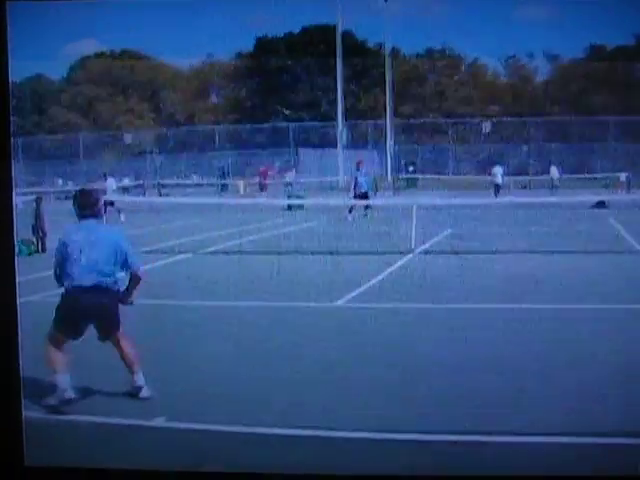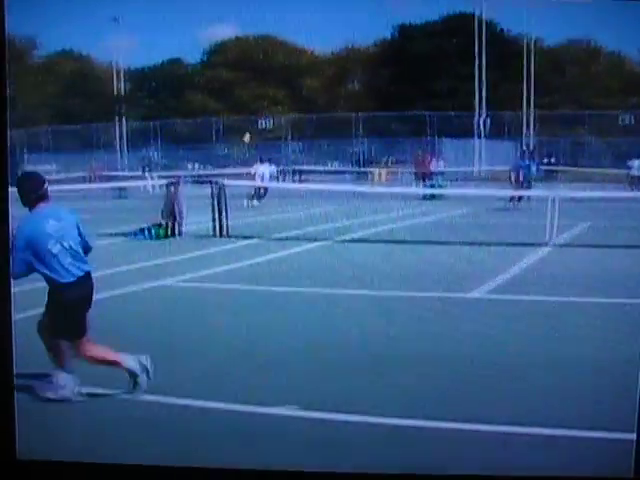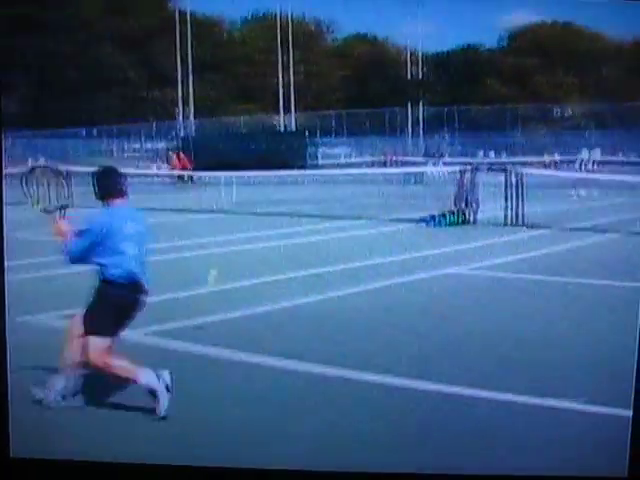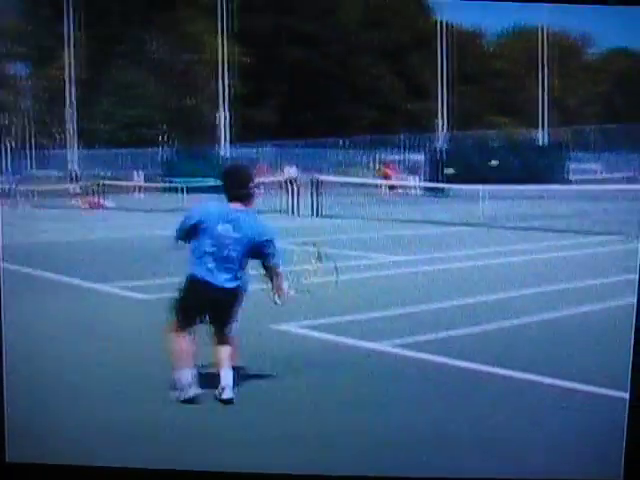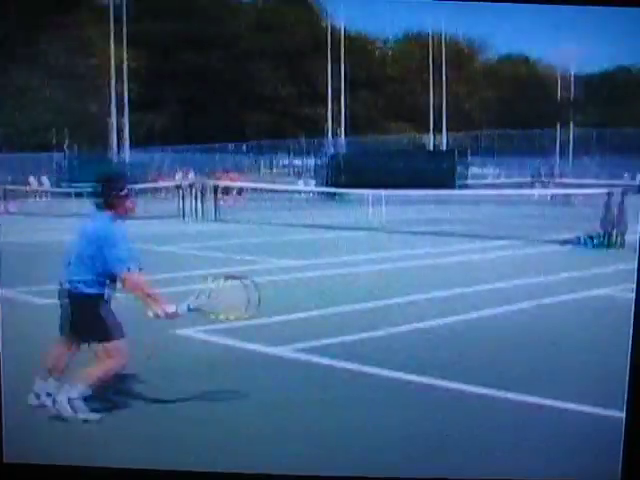
dt=0.5s
person 1, frame 1
left shoulder: (67, 237)
right shoulder: (114, 234)
left elbow: (59, 277)
right elbow: (136, 274)
right wrist: (126, 294)
left hip: (76, 298)
right hip: (108, 297)
left knee: (54, 344)
right knee: (117, 339)
left ankle: (64, 388)
right ankle: (140, 384)
person 1, frame 2
left shoulder: (24, 229)
right shoulder: (66, 214)
left elbow: (16, 271)
right elbow: (86, 247)
left hip: (66, 292)
right hip: (84, 283)
left knee: (83, 348)
right knee: (46, 329)
left ankle: (134, 363)
right ankle: (64, 383)
person 1, frame 3
left shoulder: (103, 219)
right shoulder: (137, 217)
left elbow: (73, 251)
left wrist: (64, 231)
right wrist: (74, 234)
left hip: (115, 290)
right hip: (133, 290)
left knee: (95, 356)
right knee: (80, 327)
left ankle: (153, 380)
right ankle: (61, 387)
person 1, frame 4
left shoulder: (205, 211)
right shoulder: (259, 229)
left elbow: (181, 235)
right elbow: (271, 265)
right wrist: (278, 284)
left hip: (198, 285)
right hip: (230, 293)
left knee: (179, 331)
right knee: (223, 336)
left ankle: (187, 383)
right ankle: (226, 385)
person 1, frame 5
left shoulder: (95, 224)
right shoulder: (111, 230)
right elbow: (127, 275)
right wrist: (157, 303)
left hip: (74, 294)
right hip: (87, 298)
left knee: (69, 343)
right knee: (117, 356)
left ankle: (42, 390)
right ankle: (70, 398)
